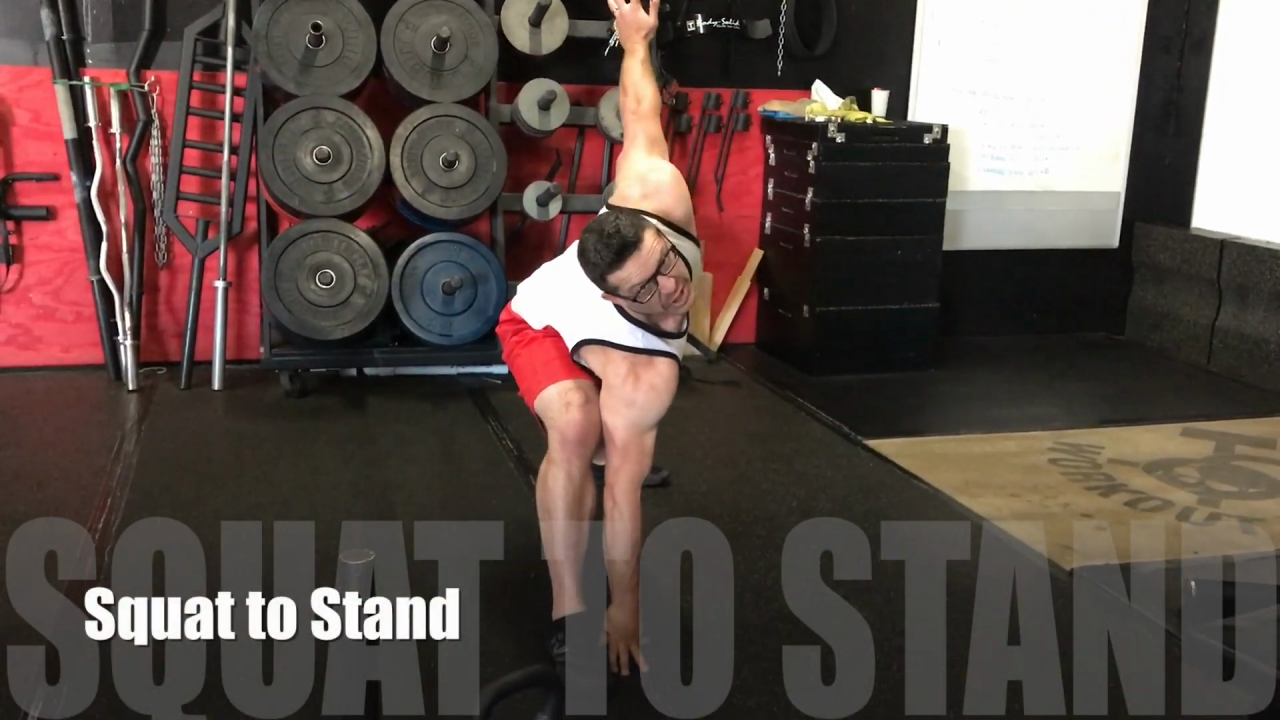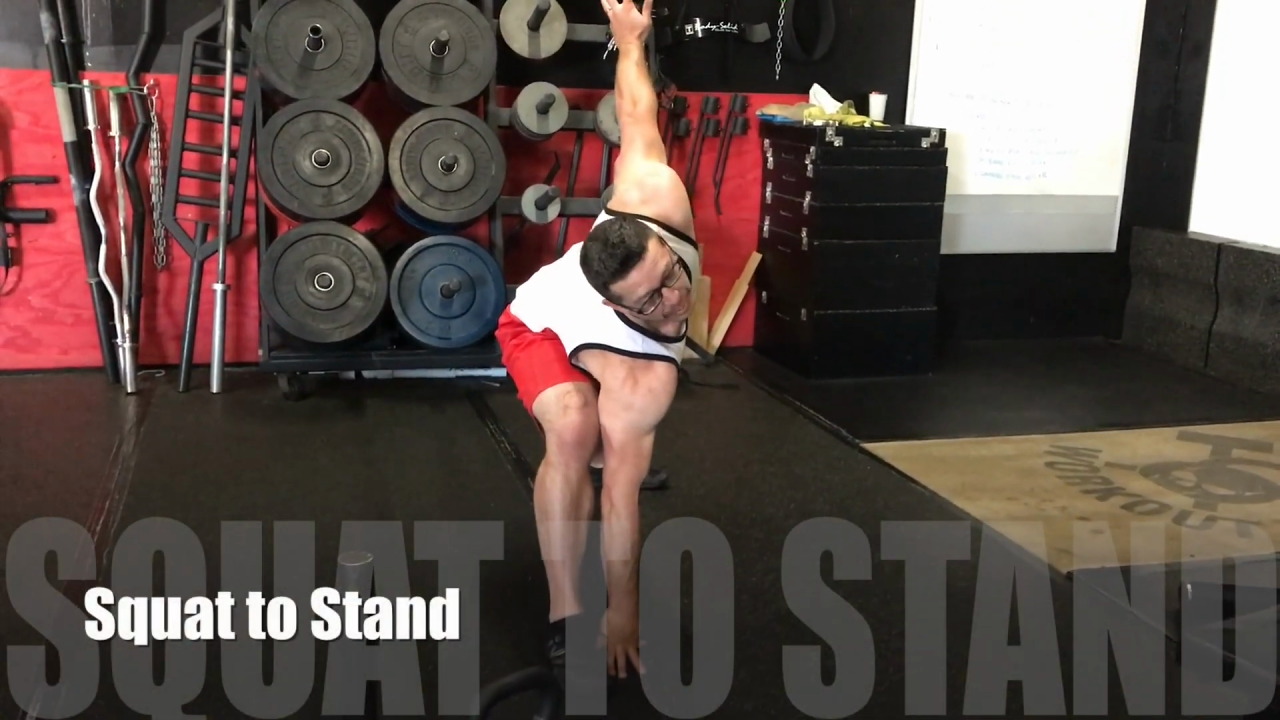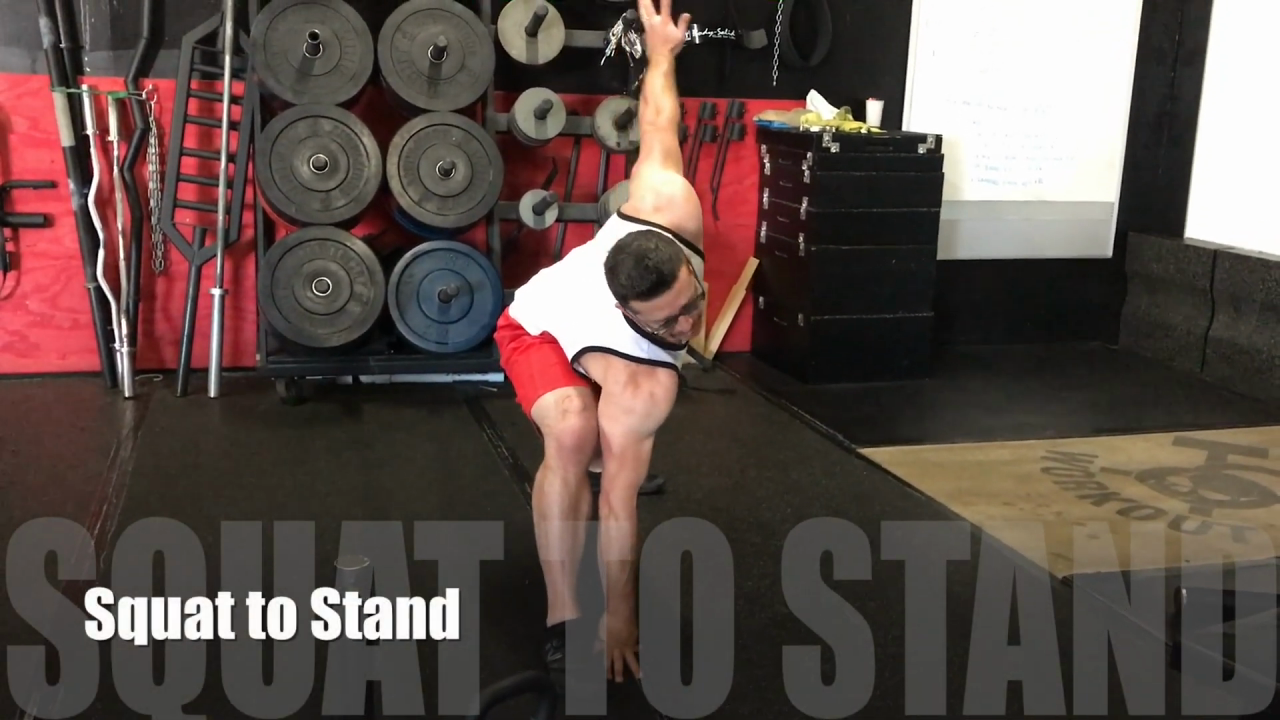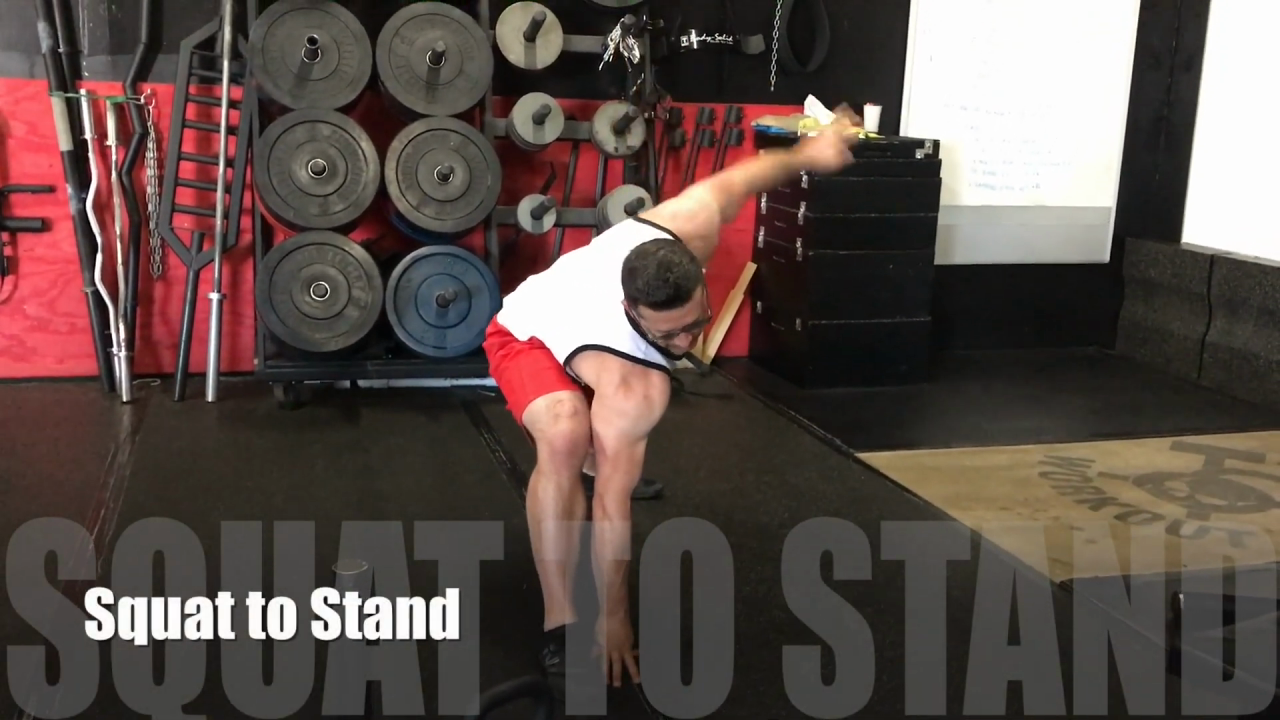
dt=0.3s
person 1, frame 1
left shoulder: (657, 196)
right shoulder: (643, 371)
left elbow: (640, 115)
right elbow: (622, 490)
right wrist: (625, 612)
left hip: (564, 292)
right hip: (541, 324)
left knee: (625, 433)
right knee: (578, 429)
left ankle: (610, 434)
right ankle: (569, 613)
person 1, frame 2
left shoulder: (654, 203)
right shoulder: (642, 373)
left elbow: (637, 119)
right elbow: (619, 493)
right wrist: (624, 615)
left hip: (566, 292)
right hip: (540, 326)
left knee: (623, 439)
right knee: (575, 431)
left ankle: (606, 440)
right ankle: (566, 614)
person 1, frame 3
left shoulder: (670, 212)
right shoulder: (643, 382)
left elbow: (658, 132)
right elbow: (617, 498)
right wrist: (620, 618)
left hip: (575, 293)
right hip: (537, 327)
left knee: (622, 436)
right knee: (574, 436)
right ankle: (564, 618)
person 1, frame 4
left shoulder: (682, 232)
right shoulder: (632, 387)
left elbow: (726, 182)
right elbow: (613, 505)
left wrist: (807, 155)
right wrist: (614, 620)
right hip: (525, 338)
right knee: (566, 442)
right ankle: (561, 623)
